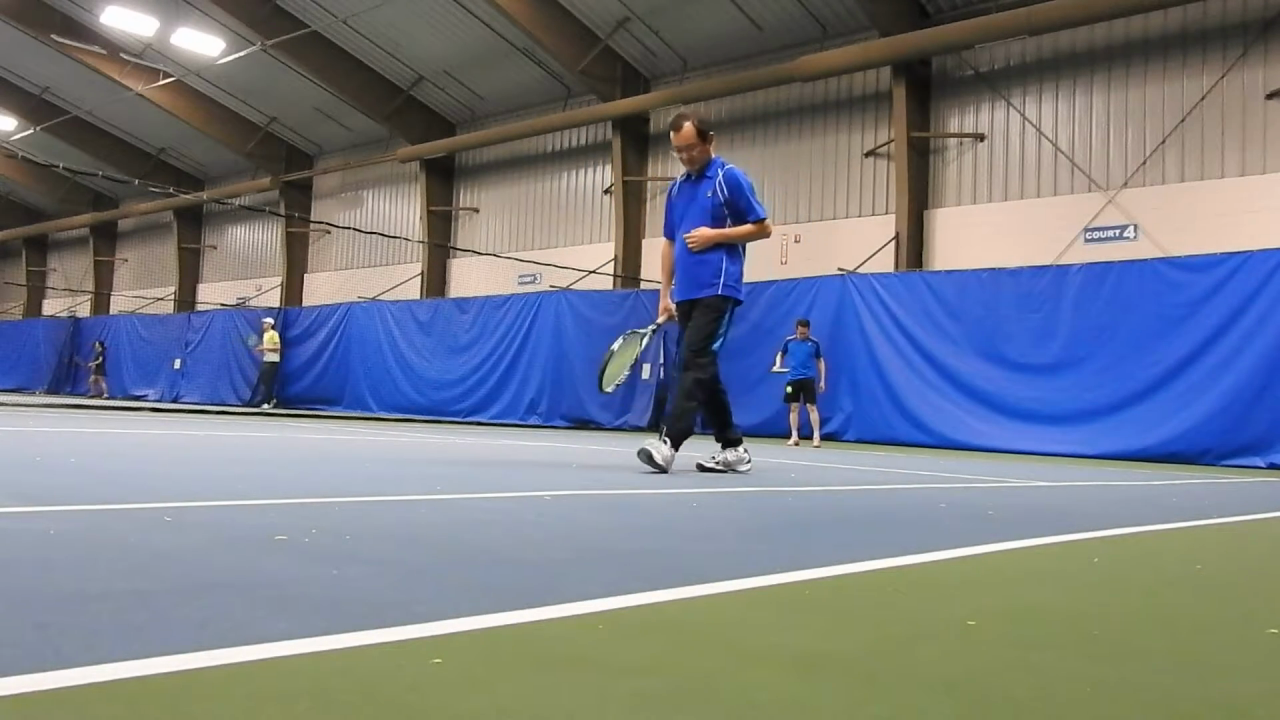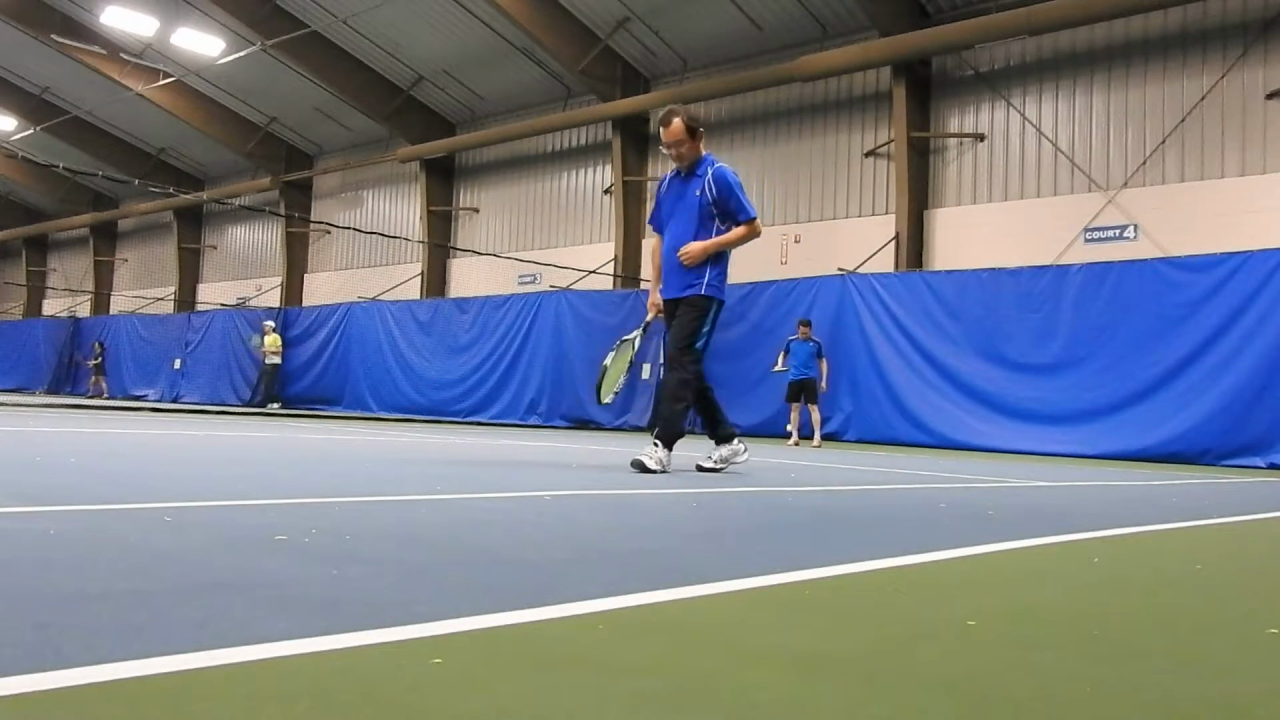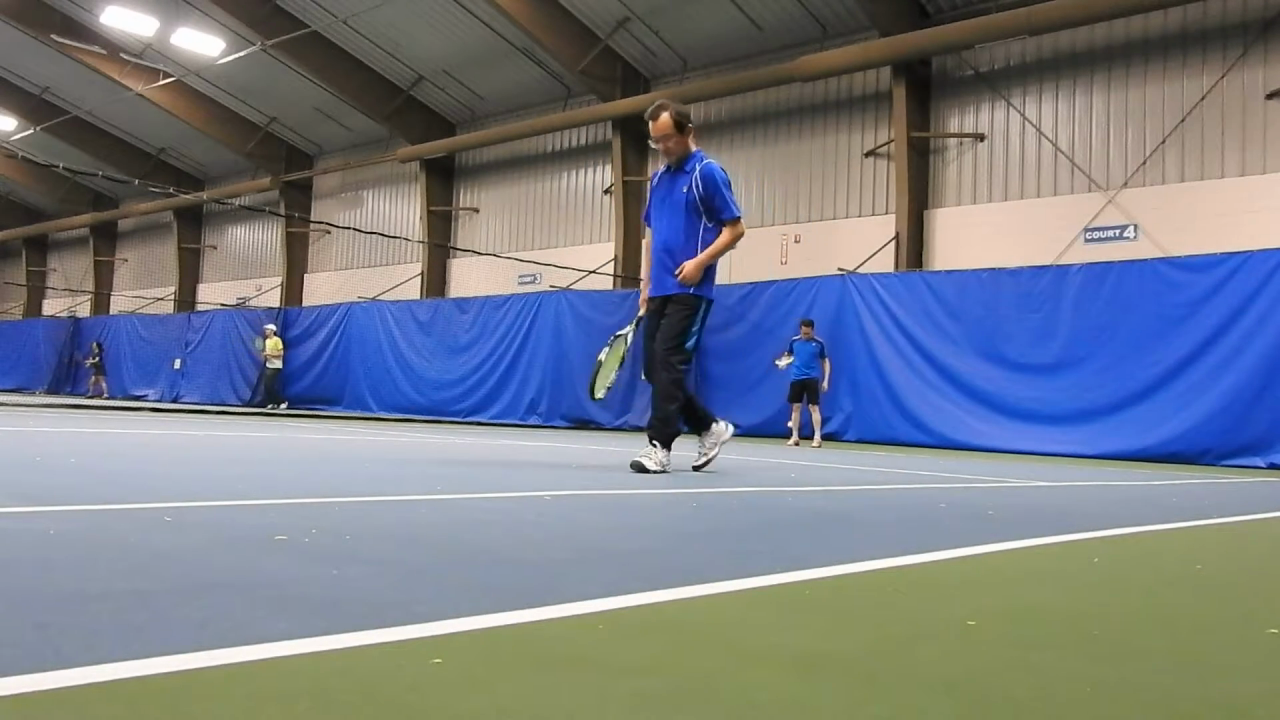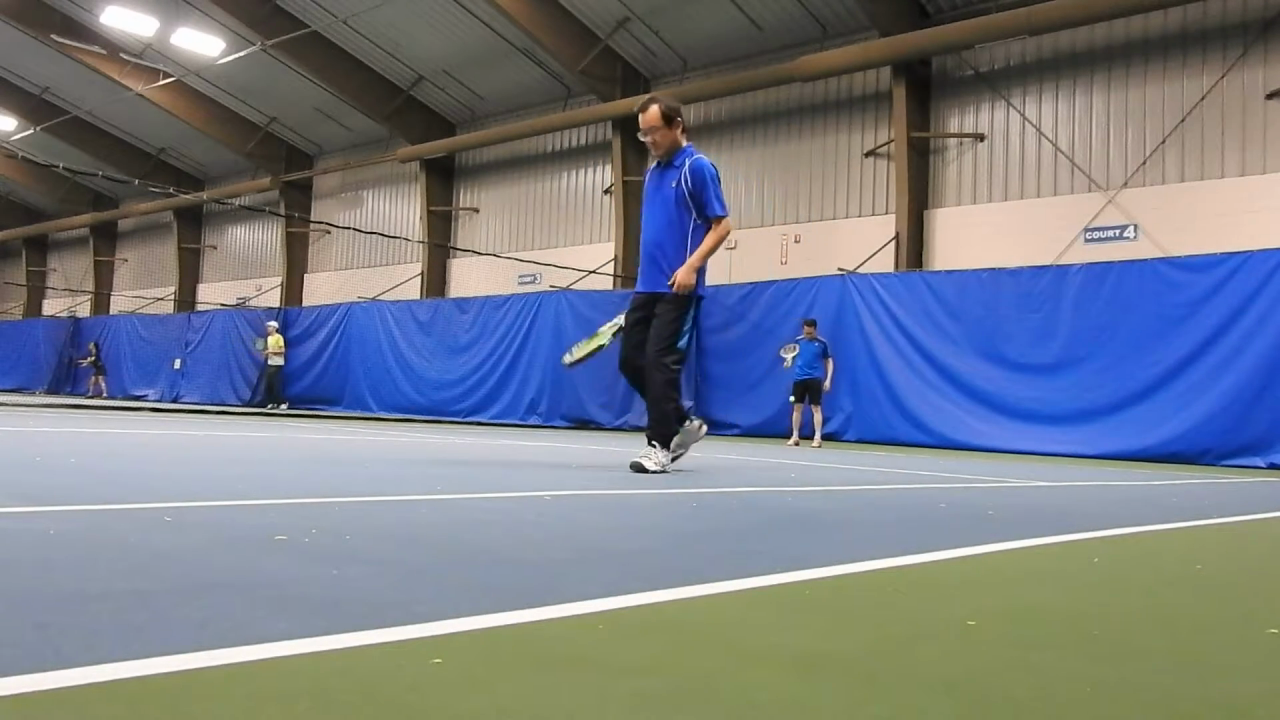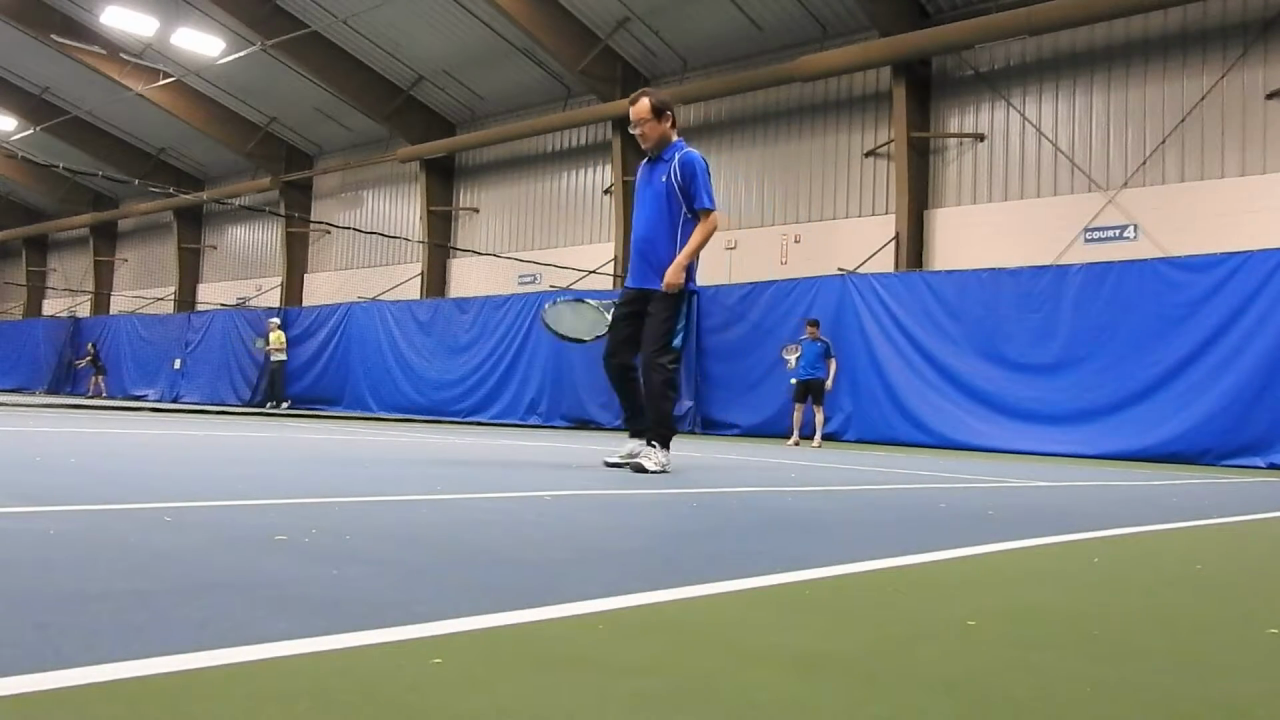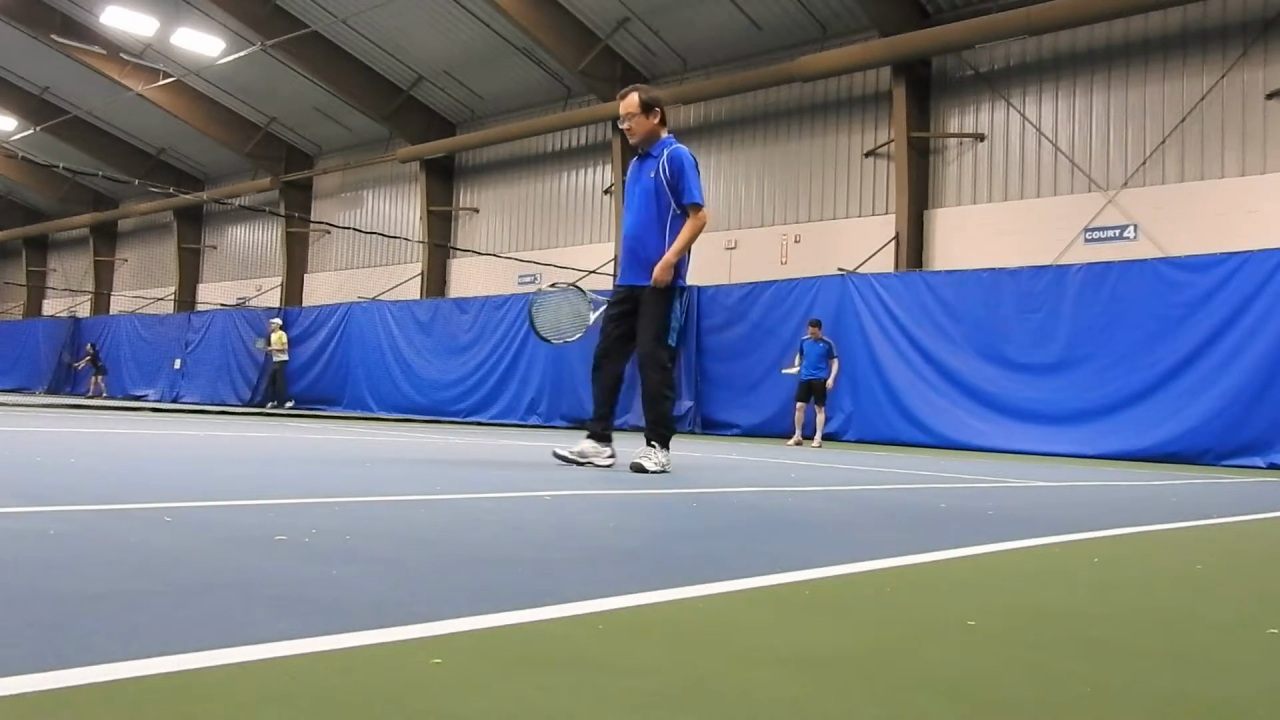
dt=0.1s
person 1, frame 1
left shoulder: (731, 179)
right shoulder: (676, 188)
left elbow: (761, 228)
left wrist: (714, 235)
right wrist: (665, 293)
left hip: (717, 290)
right hip: (686, 294)
left knee: (694, 363)
right knee: (702, 371)
left ankle: (668, 443)
right ankle: (733, 447)
person 1, frame 2
left shoulder: (720, 177)
right shoulder: (666, 184)
left elbow: (752, 228)
left wrist: (708, 247)
right wrist: (654, 288)
left hip: (702, 290)
right hip: (673, 292)
left knee: (679, 363)
right knee: (687, 369)
left ankle: (661, 446)
right ankle: (727, 441)
person 1, frame 3
left shoulder: (708, 173)
right shoulder: (658, 178)
left elbow: (736, 228)
left wrist: (700, 261)
right wrist: (645, 284)
left hip: (688, 290)
right hip: (659, 290)
left knee: (668, 363)
right knee: (654, 366)
left ankle: (661, 445)
right ankle: (712, 428)
person 1, frame 4
left shoulder: (698, 168)
right shoulder: (652, 172)
left elbow: (721, 227)
left wrist: (691, 267)
left hip: (677, 288)
right hip: (647, 287)
left knee: (662, 362)
right knee: (630, 360)
left ankle: (660, 445)
right ankle: (683, 423)
person 1, frame 5
left shoulder: (689, 162)
right shoulder: (644, 167)
left elbow: (708, 221)
left wrist: (680, 265)
left hip: (670, 284)
right hip: (638, 282)
left knee: (658, 363)
right knee: (616, 356)
left ankle: (659, 445)
right ankle: (642, 437)
person 1, frame 6
left shoulder: (677, 158)
right shoulder: (636, 164)
left elbow: (698, 216)
left wrist: (670, 260)
left hip: (658, 281)
right hip: (628, 281)
left knee: (654, 361)
right knee: (606, 358)
left ankle: (657, 446)
right ankle: (598, 441)
